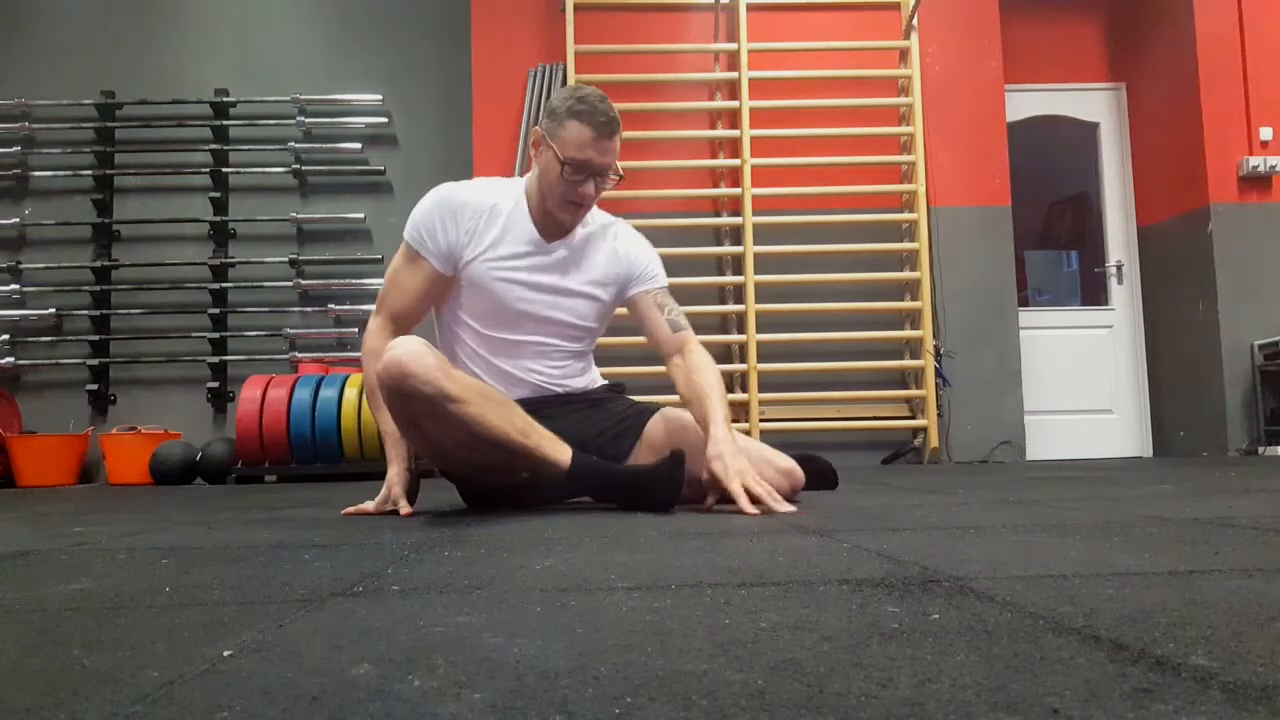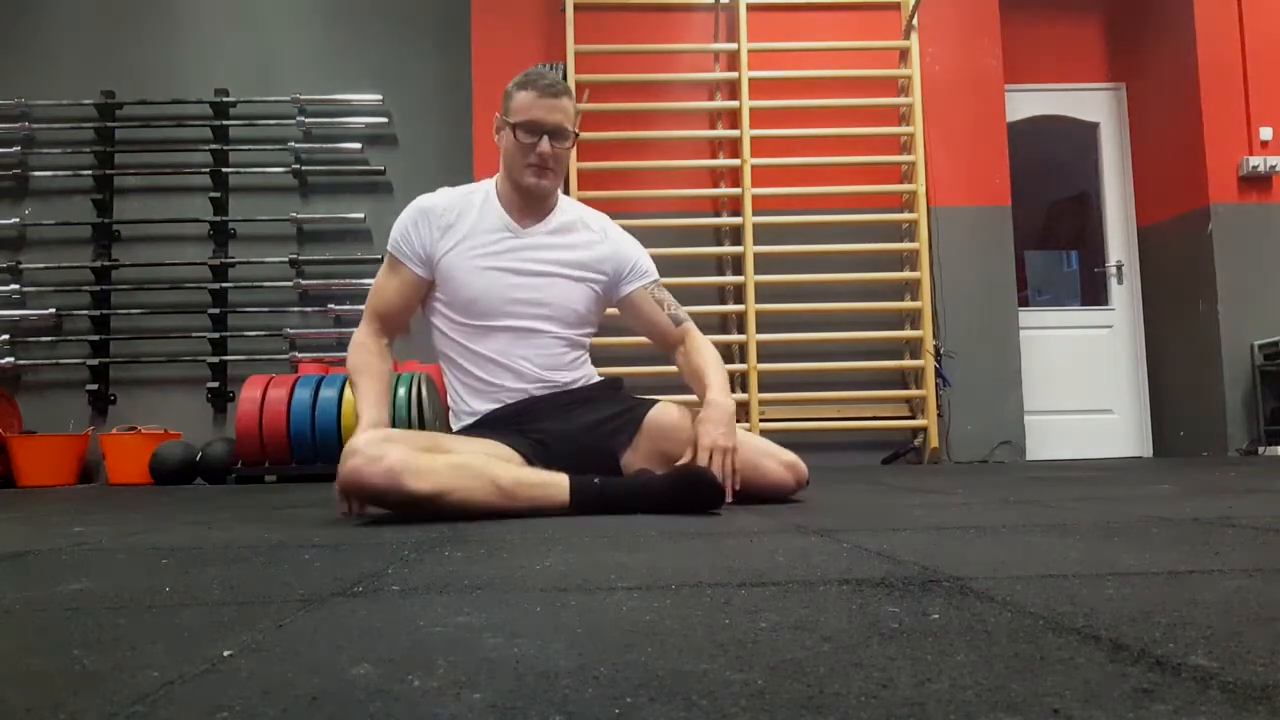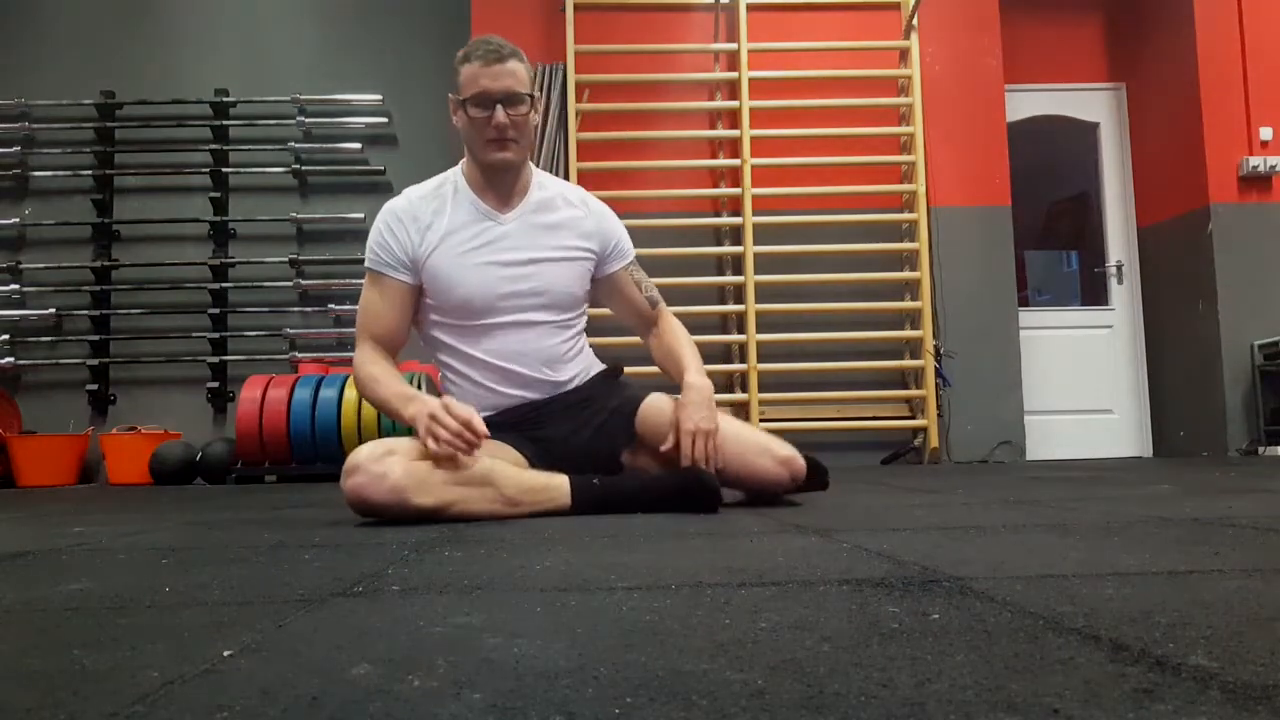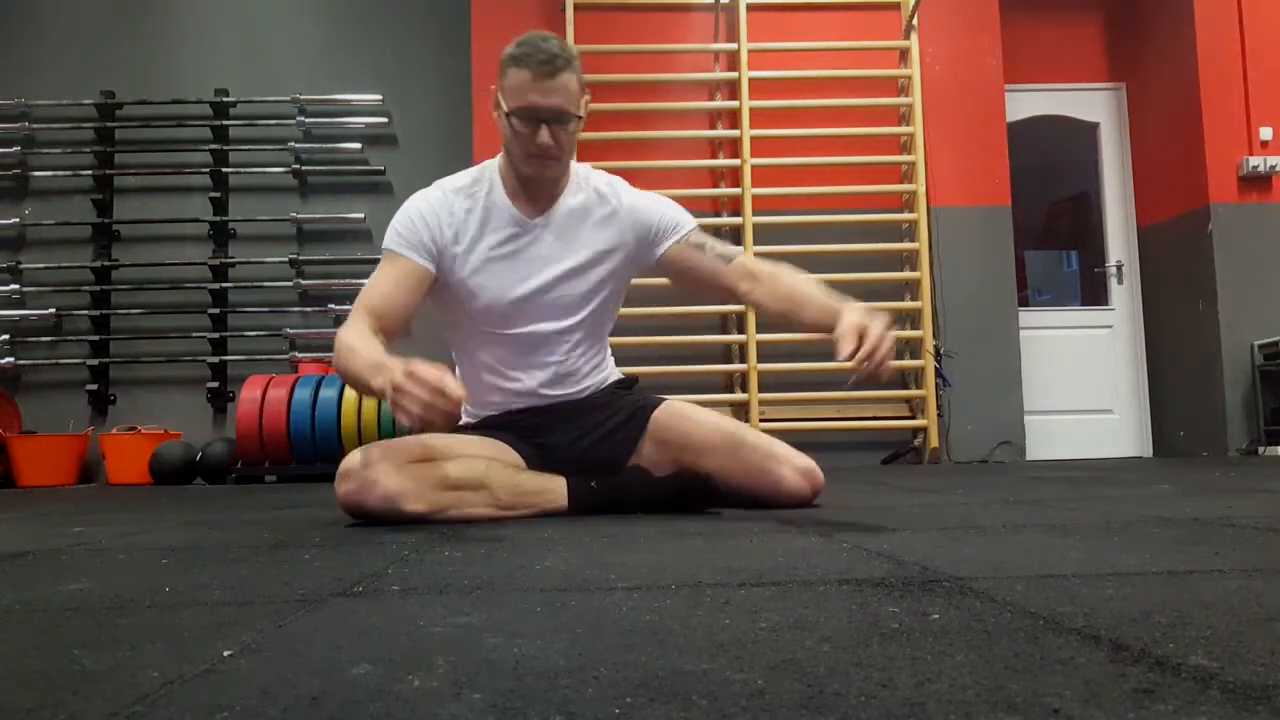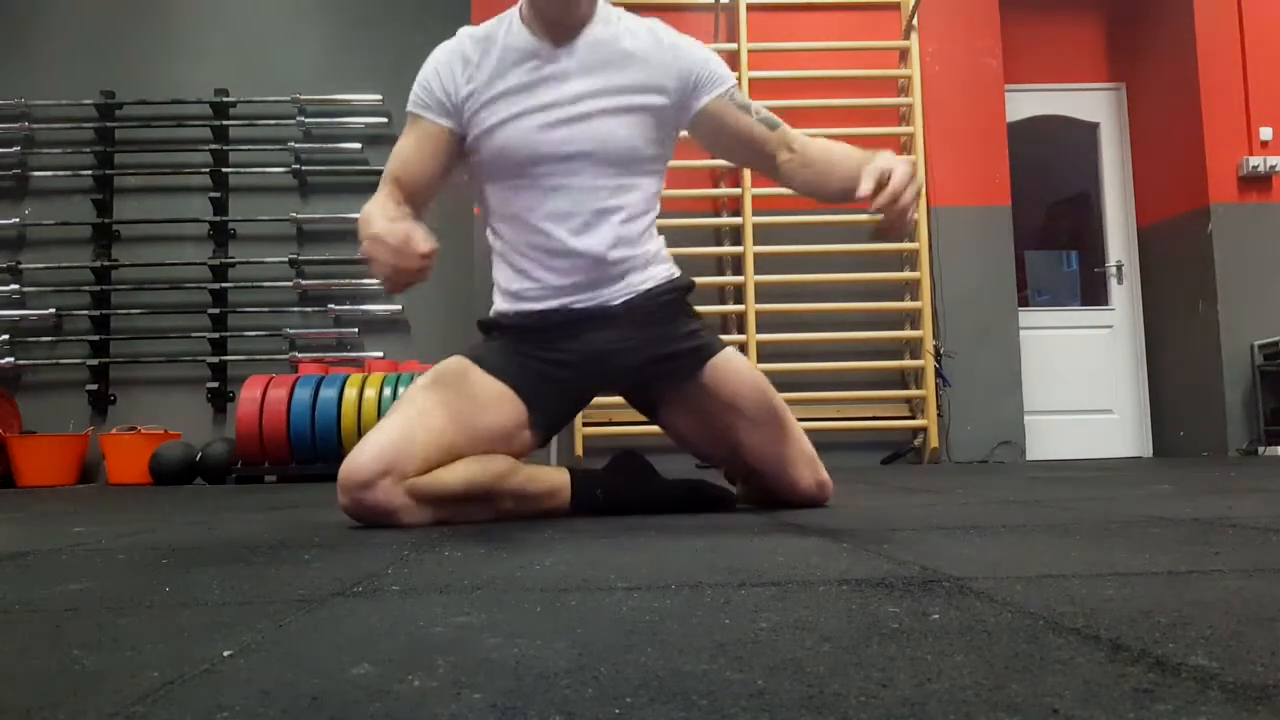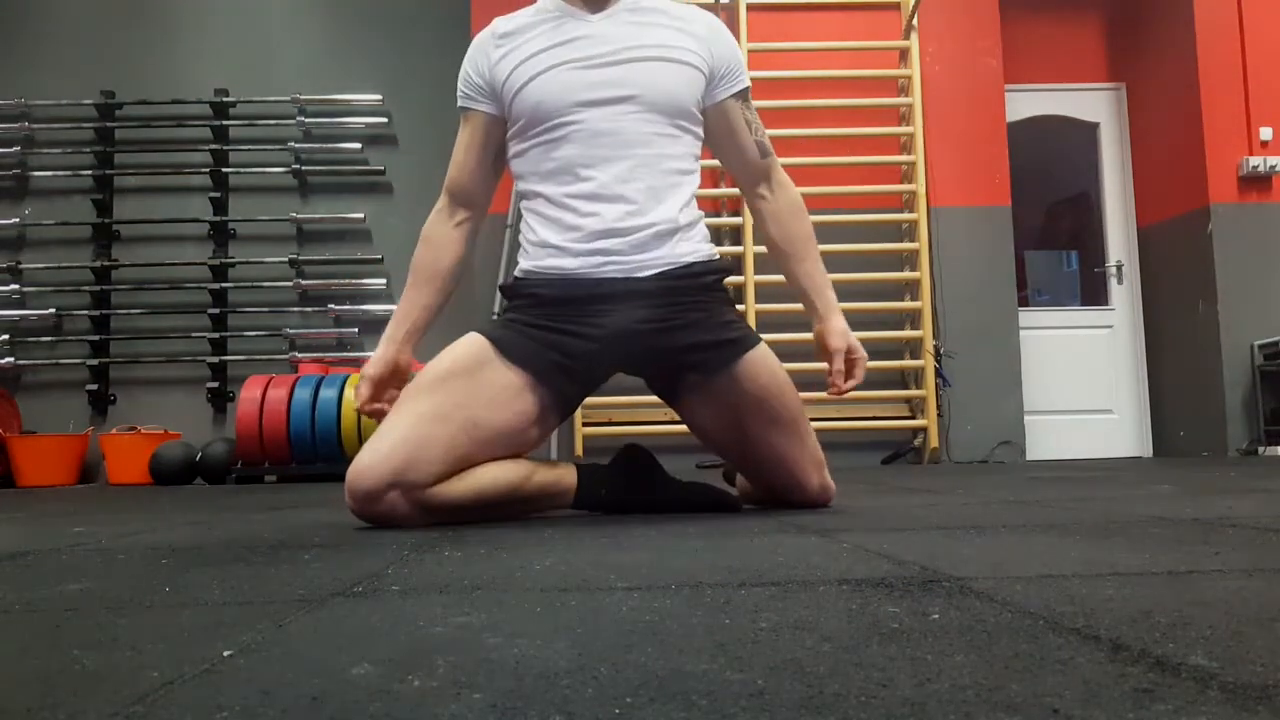
dt=0.7s
person 1, frame 1
left shoulder: (623, 246)
right shoulder: (455, 209)
left elbow: (683, 350)
right elbow: (386, 328)
left wrist: (721, 441)
right wrist: (399, 462)
left hip: (592, 415)
right hip: (488, 440)
left knee: (783, 477)
right knee: (405, 361)
right ankle: (606, 479)
person 1, frame 2
left shoulder: (606, 239)
right shoulder: (433, 218)
left elbow: (684, 339)
right elbow: (375, 331)
left wrist: (718, 401)
right wrist: (370, 420)
left hip: (593, 411)
right hip: (493, 435)
left knee: (785, 472)
right knee: (362, 462)
right ankle: (609, 491)
person 1, frame 3
left shoulder: (587, 214)
right shoulder: (407, 219)
left elbow: (655, 320)
right elbow: (372, 353)
left wrist: (696, 382)
right wrist: (419, 407)
left hip: (596, 403)
right hip: (495, 434)
left knee: (782, 467)
right knee: (366, 476)
right ankle: (618, 491)
person 1, frame 4
left shoulder: (626, 209)
right shoulder: (437, 212)
left elbow: (748, 276)
right elbow: (356, 335)
left wrist: (842, 310)
right wrist: (396, 377)
left hip: (606, 408)
right hip: (498, 432)
left knee: (798, 481)
right knee: (363, 480)
left ankle: (612, 482)
right ankle: (605, 493)
person 1, frame 5
left shoulder: (665, 51)
right shoulder: (461, 62)
left elbow: (786, 153)
right elbow: (392, 199)
left wrist: (873, 163)
right wrist: (385, 235)
left hip: (647, 313)
right hip: (528, 334)
left knee: (805, 488)
right knee: (368, 487)
right ankle: (603, 491)
person 1, frame 6
right shoulder: (499, 46)
left elbow: (765, 185)
right elbow: (458, 209)
left wrist: (826, 311)
right wrist: (397, 340)
left hip: (683, 294)
right hip: (552, 304)
left knee: (808, 487)
right knee: (376, 488)
right ankle: (602, 486)
